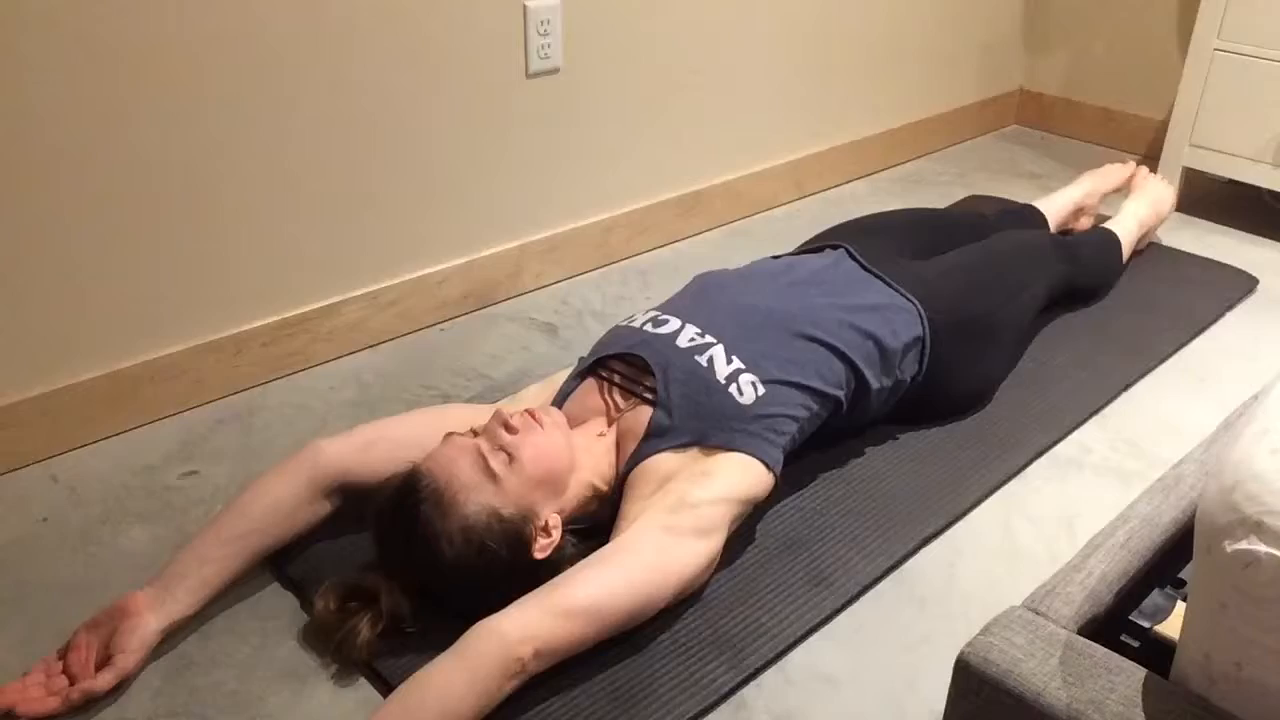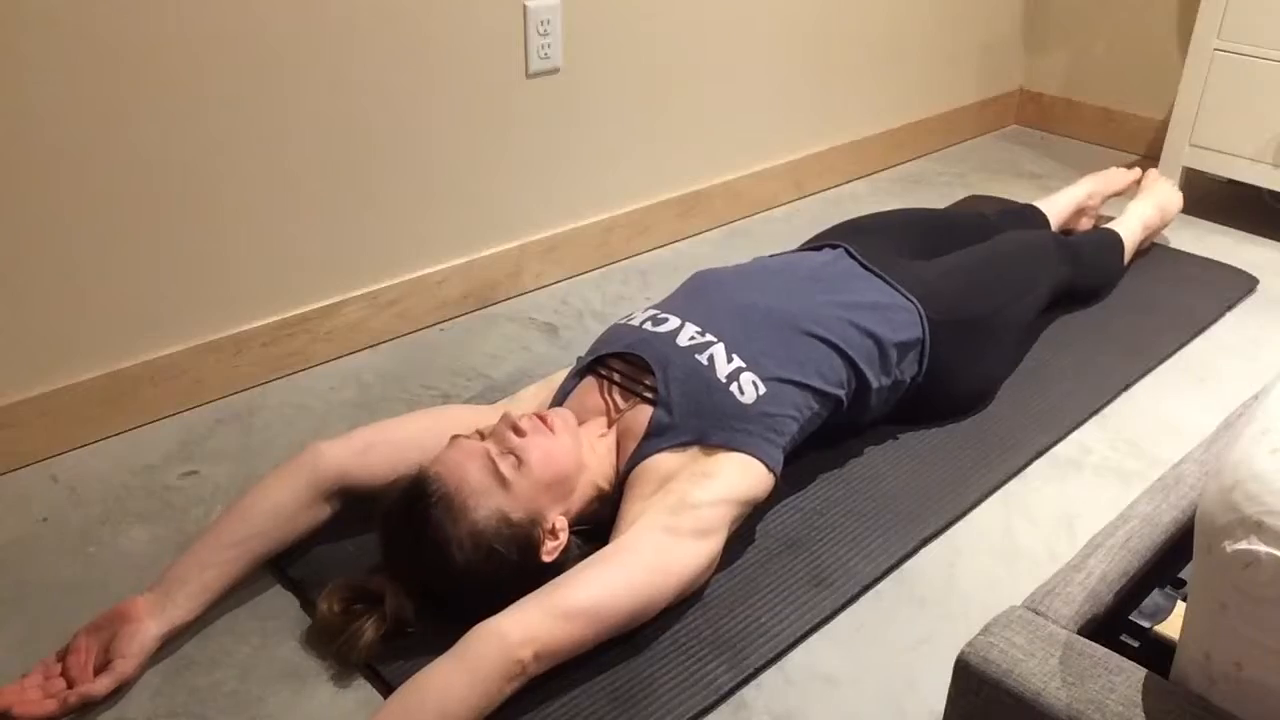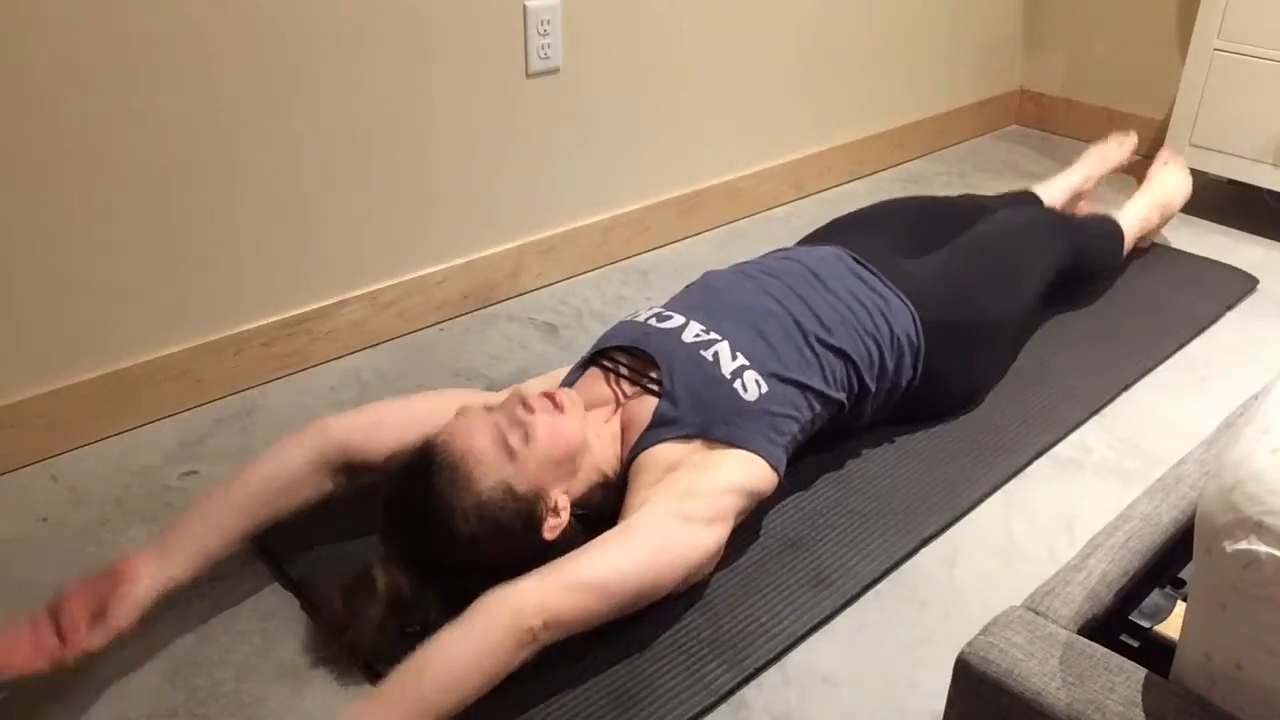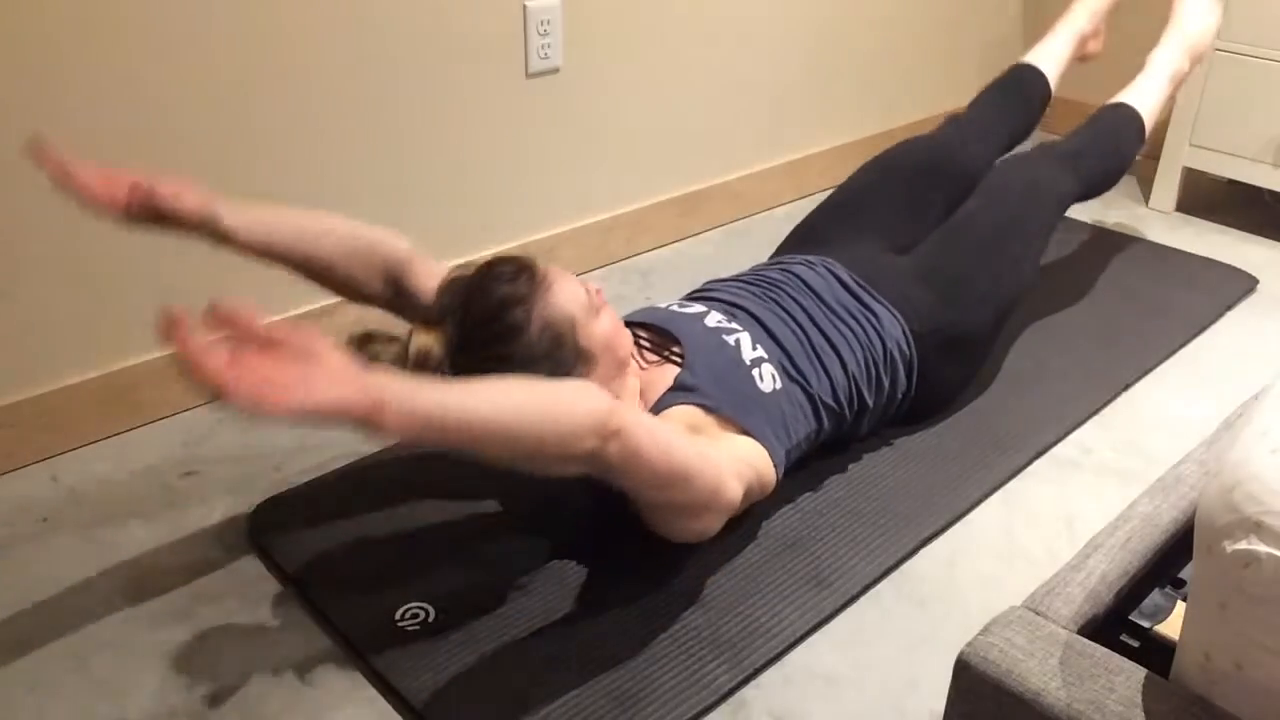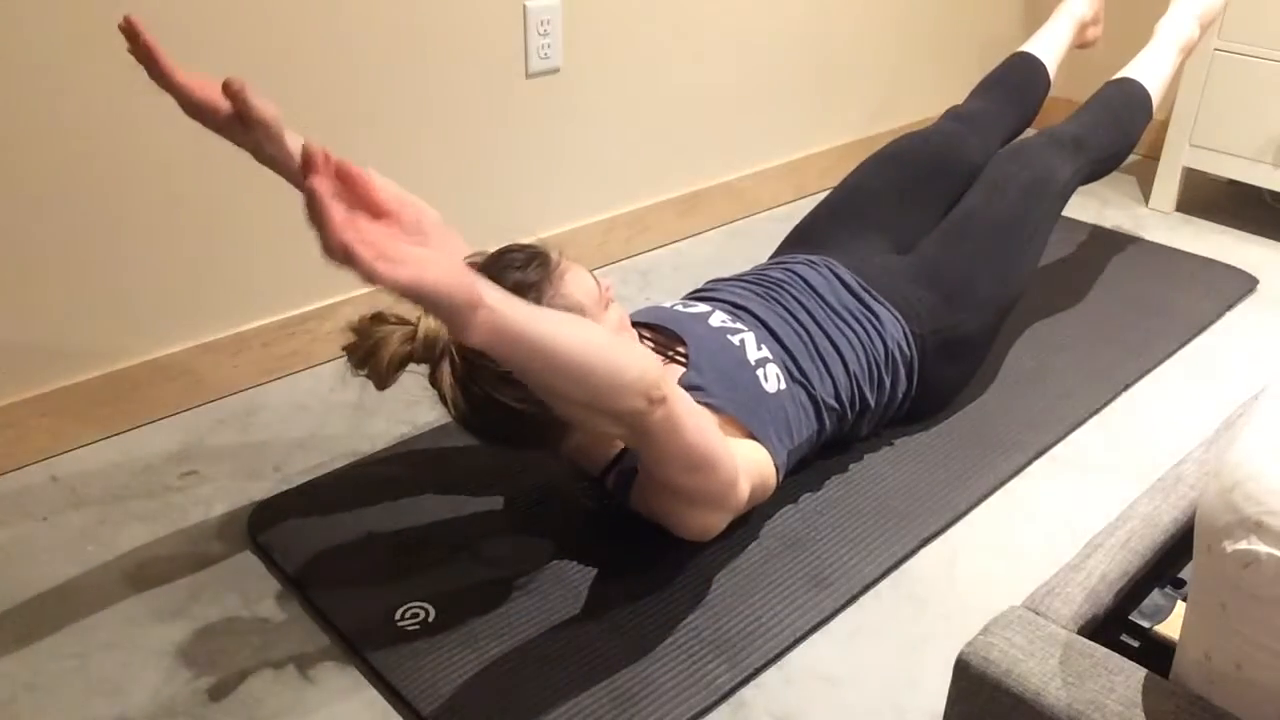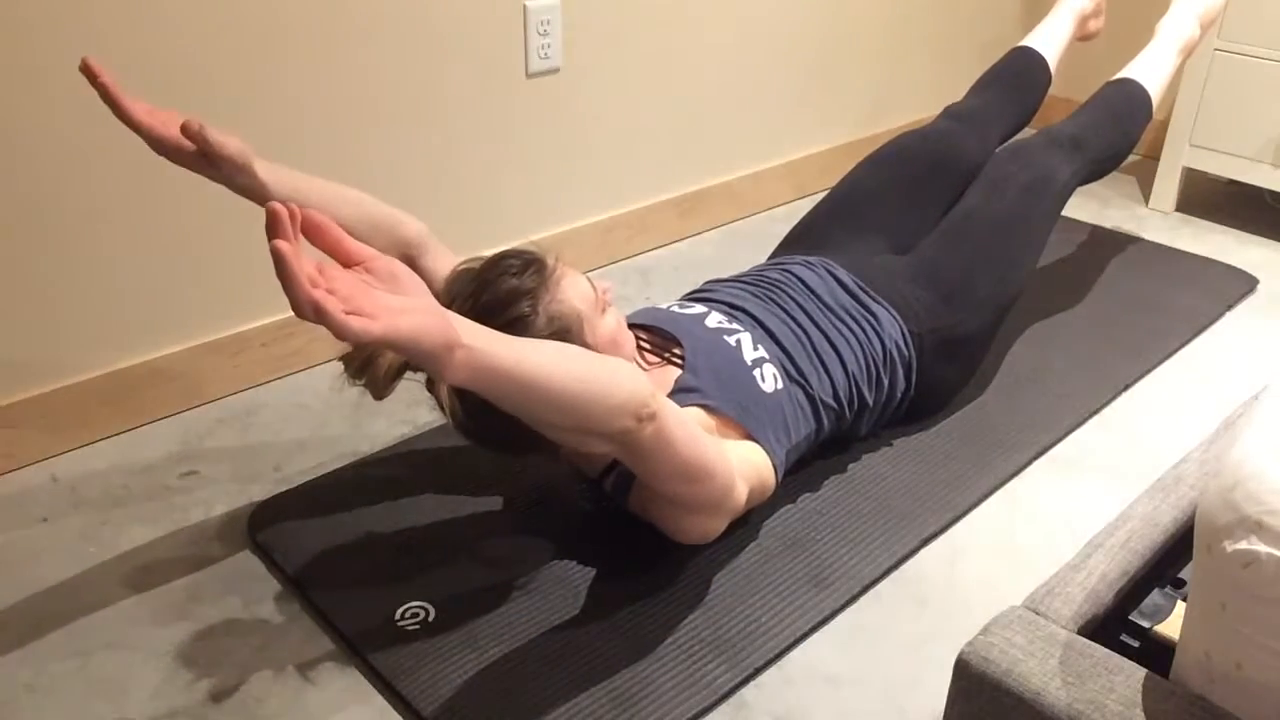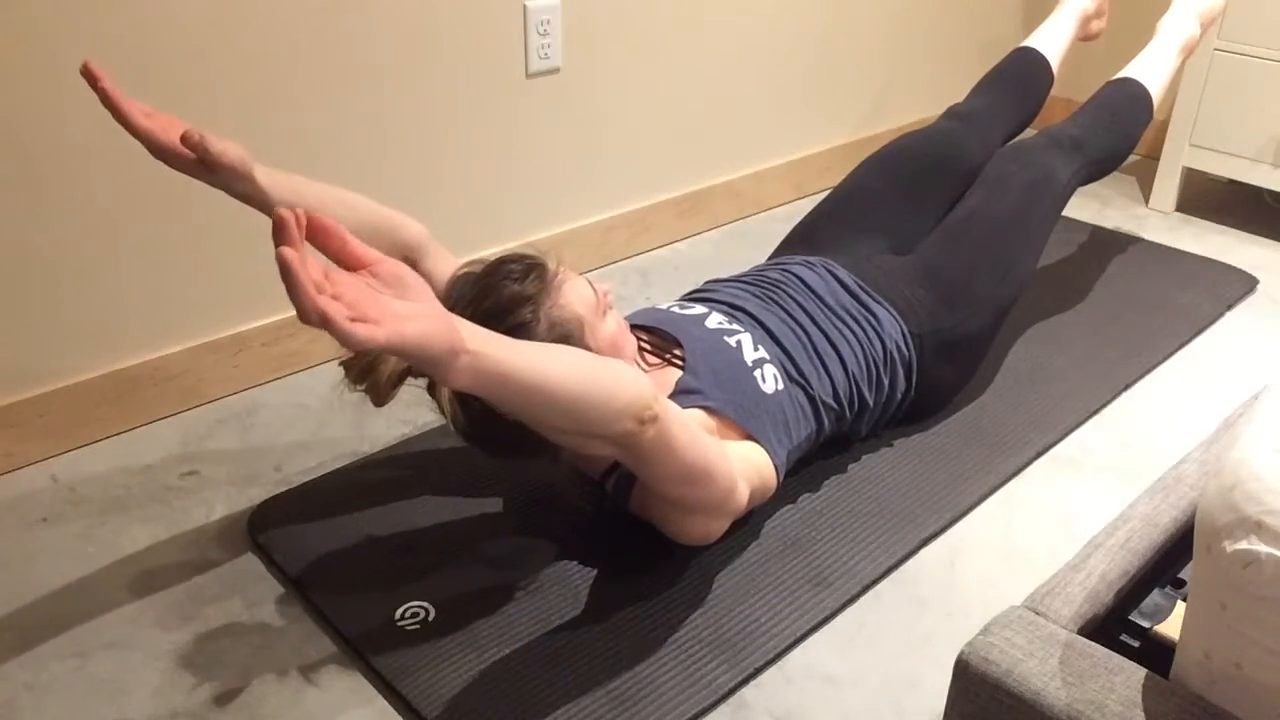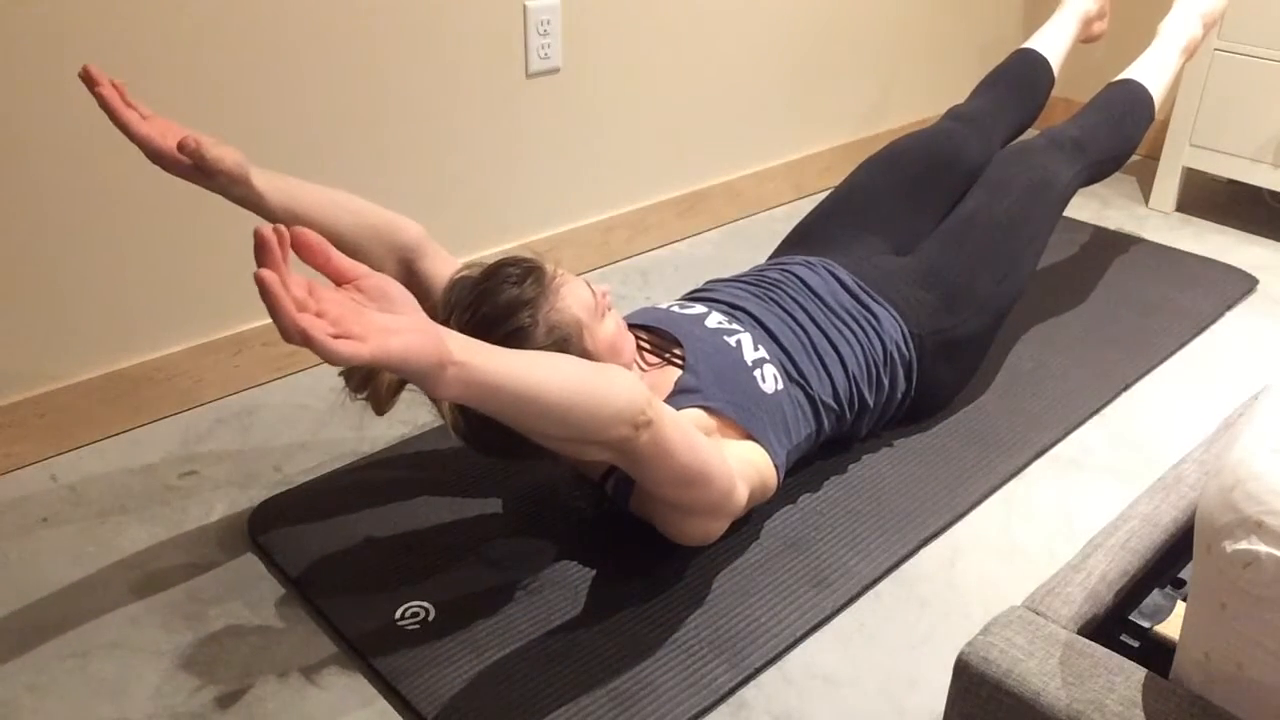
dt=0.5s
person 1, frame 1
left shoulder: (556, 412)
right shoulder: (685, 500)
left hip: (833, 267)
right hip: (920, 336)
left knee: (978, 221)
right knee: (1042, 263)
left ankle: (1085, 201)
right ankle: (1126, 218)
person 1, frame 2
left shoulder: (557, 404)
right shoulder: (686, 497)
left hip: (832, 267)
right hip: (921, 334)
left knee: (976, 218)
right knee: (1045, 261)
left ankle: (1082, 198)
right ankle: (1131, 216)
person 1, frame 3
left shoulder: (566, 407)
right shoulder: (689, 488)
left elbow: (353, 435)
right elbow: (540, 604)
left hip: (817, 274)
right hip: (916, 338)
left knee: (978, 215)
right knee: (1037, 243)
left ankle: (1081, 186)
right ankle: (1141, 205)
person 1, frame 4
left shoulder: (596, 362)
right shoulder: (696, 473)
left elbow: (397, 263)
right elbow: (600, 433)
left wrist: (203, 210)
right wrist: (366, 396)
left hip: (814, 272)
right hip: (907, 334)
left knee: (966, 141)
right knee: (1046, 174)
person 1, frame 5
left shoulder: (604, 373)
right shoulder: (695, 480)
left elbow: (424, 233)
right elbow: (646, 397)
left wrist: (267, 140)
right wrist: (462, 301)
left hip: (809, 274)
right hip: (911, 332)
left knee: (967, 136)
right knee: (1044, 162)
person 1, frame 6
left shoulder: (597, 363)
right shoulder: (689, 482)
left elbow: (415, 248)
right elbow: (636, 410)
left wrist: (233, 167)
right wrist: (438, 338)
left hip: (806, 272)
right hip: (909, 328)
left knee: (965, 133)
right knee: (1040, 161)
person 1, frame 7
left shoulder: (602, 362)
right shoulder: (694, 484)
left elbow: (412, 246)
right elbow: (638, 413)
left wrist: (230, 166)
right wrist: (443, 340)
left hip: (805, 272)
right hip: (910, 331)
left knee: (968, 134)
right knee: (1044, 161)
person 1, frame 8
left shoulder: (600, 359)
right shoulder: (692, 483)
left elbow: (411, 251)
right elbow: (633, 417)
left wrist: (227, 173)
right wrist: (432, 354)
left hip: (805, 274)
right hip: (908, 331)
left knee: (965, 137)
right knee: (1043, 163)
